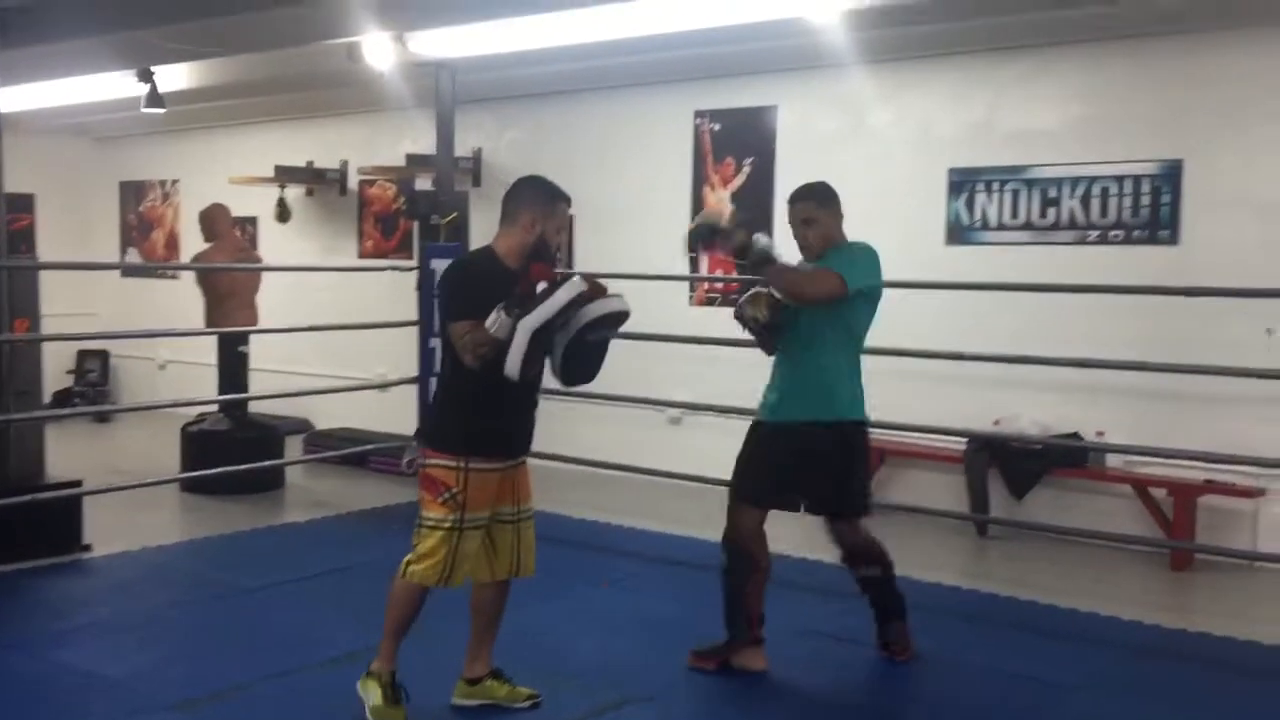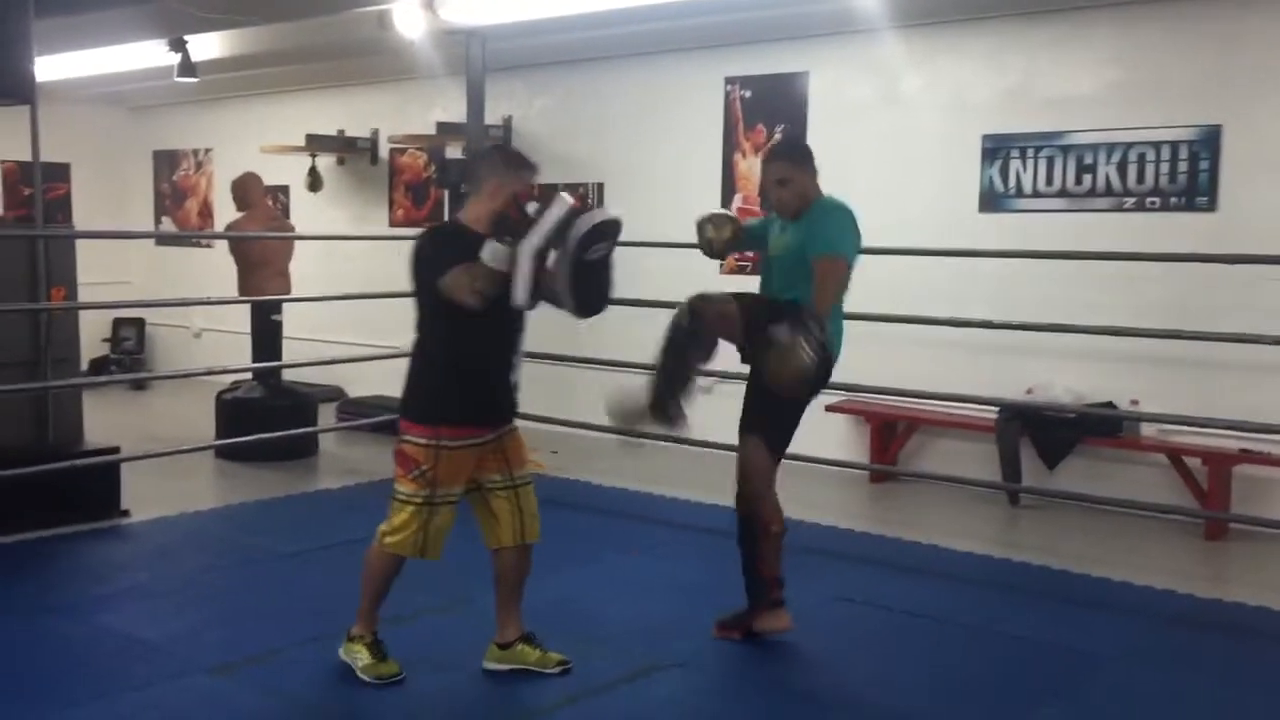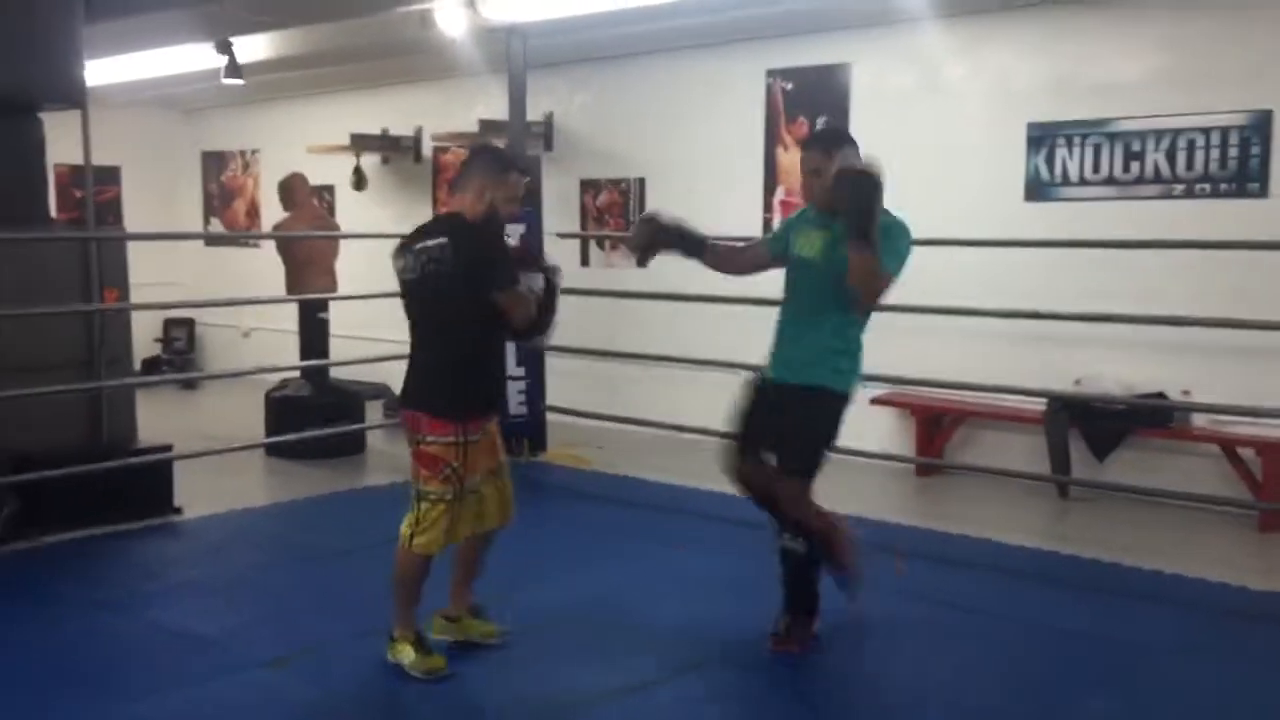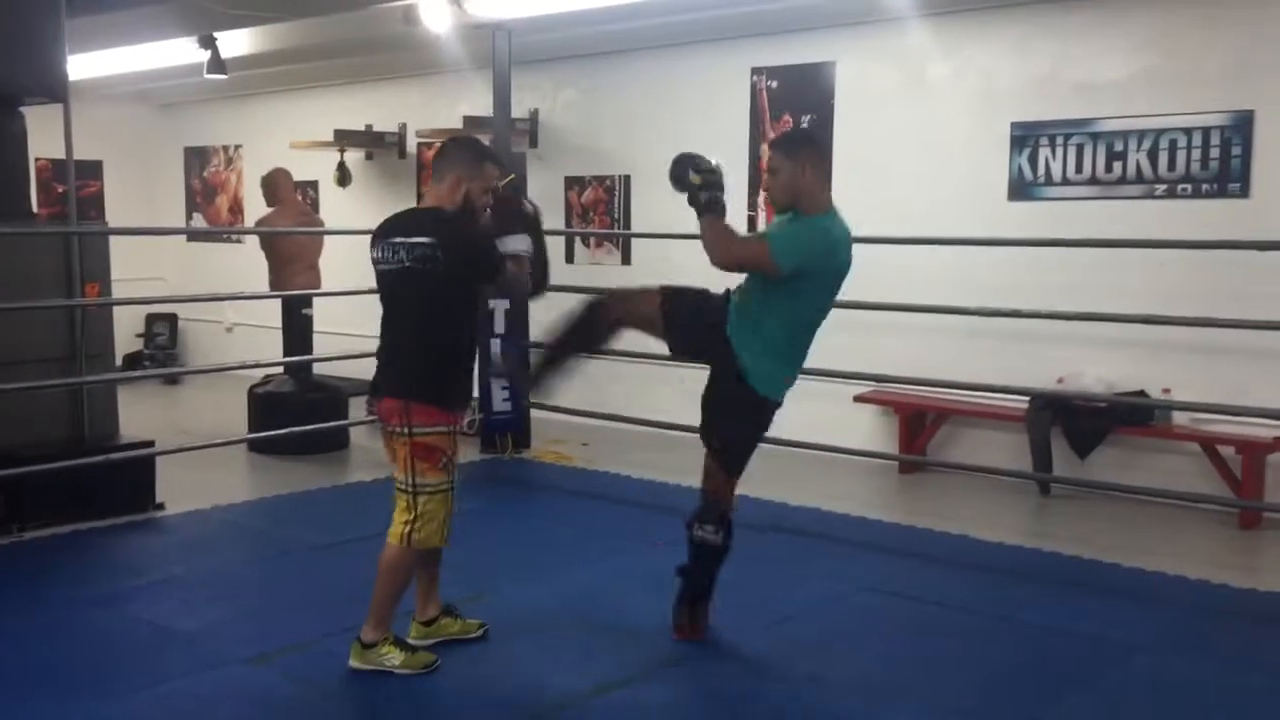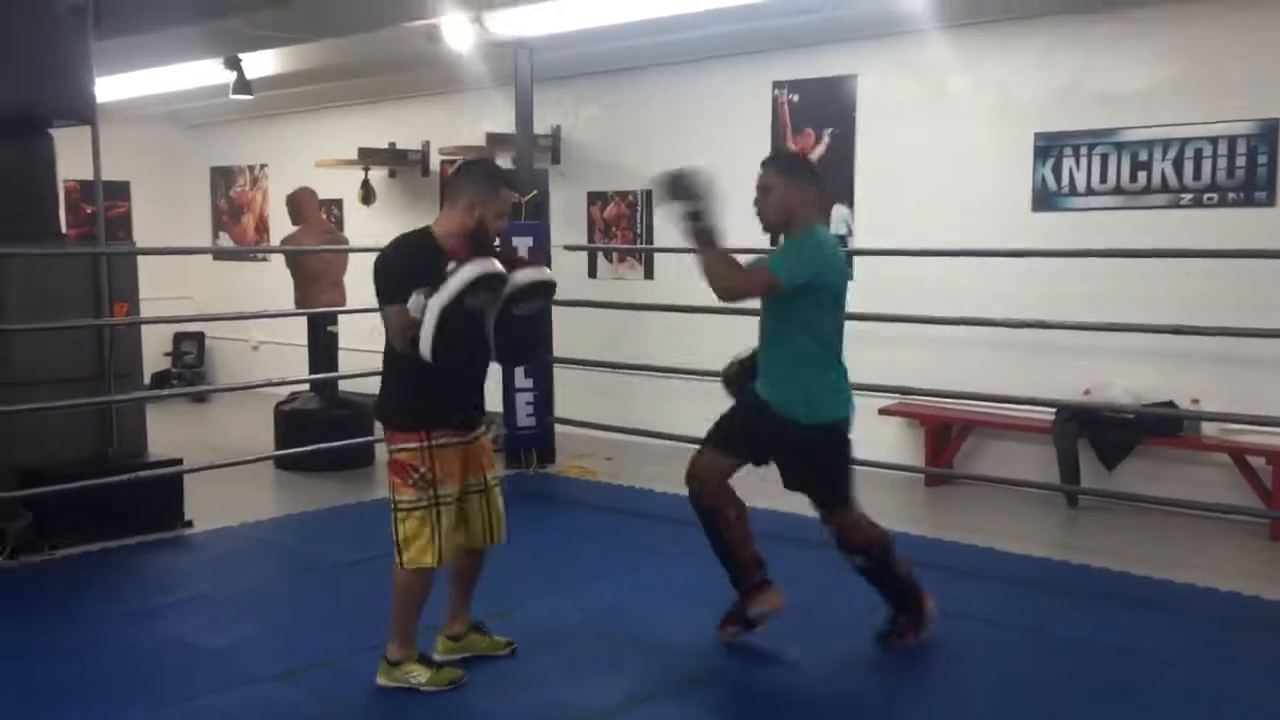
dt=0.4s
person 1, frame 1
left shoulder: (534, 281)
right shoulder: (467, 275)
right elbow: (473, 352)
right wrist: (520, 305)
left hip: (509, 447)
right hip: (458, 447)
left knee: (501, 564)
right knee: (430, 561)
left ankle: (477, 676)
right ankle: (380, 671)
person 1, frame 2
left shoulder: (508, 243)
right shoulder: (440, 243)
right elbow: (472, 293)
right wrist: (505, 241)
left hip: (494, 419)
right hip: (437, 421)
left knee: (515, 528)
right knee: (402, 534)
left ankle: (508, 641)
right ankle: (360, 636)
person 1, frame 3
left shoulder: (414, 245)
right shoulder: (477, 242)
right elbow: (523, 317)
left wrist: (505, 272)
right wrist: (536, 277)
left hip: (467, 402)
right hip: (443, 408)
left knee: (485, 510)
right knee: (429, 524)
left ankle: (458, 612)
right ankle: (403, 635)
person 1, frame 4
left shoulder: (395, 230)
right shoulder: (456, 233)
right elbow: (520, 283)
right wrist: (513, 242)
left hip: (403, 388)
right hip: (424, 397)
left knee: (430, 510)
right knee: (416, 518)
left ankle: (429, 614)
right ankle: (371, 639)
person 1, frame 5
left shoulder: (482, 257)
right shoulder: (404, 257)
right elbow: (403, 338)
right wrist: (446, 288)
left hip: (467, 419)
right hip: (417, 426)
left knee: (477, 531)
right knee: (422, 544)
left ankle: (458, 631)
right ankle: (398, 657)
person 2, frame 1
left shoulder: (859, 258)
right shoulder: (798, 270)
left elbow: (805, 287)
right elbow: (772, 336)
left wrist: (749, 252)
right wrist: (756, 313)
left hip: (831, 416)
right hip: (778, 414)
left knee: (847, 531)
right knee: (743, 521)
left ankle: (892, 619)
right ankle: (744, 642)
person 2, frame 2
left shoulder: (833, 218)
right shoulder: (780, 220)
left elbow: (828, 287)
right elbow: (736, 241)
left wrist: (811, 338)
right hip: (774, 345)
left knee: (703, 309)
right knee: (755, 471)
left ankle: (662, 404)
right ankle: (766, 604)
person 2, frame 3
left shoulder: (890, 233)
right shoulder: (802, 222)
left elbow: (864, 297)
right elbow: (743, 259)
left wrist: (860, 224)
right wrist: (683, 238)
left hip: (822, 381)
right hip: (782, 370)
left knee: (787, 491)
right knee: (747, 471)
left ankle: (799, 615)
right ankle: (833, 543)
person 2, frame 4
left shoulder: (822, 240)
right shoulder: (795, 224)
left elbow: (730, 257)
left wrist: (707, 198)
left hip: (757, 373)
right hip: (727, 324)
left knee: (717, 488)
right knee: (614, 306)
left ankle: (692, 604)
right ankle: (544, 367)
person 2, frame 5
left shoulder: (811, 250)
right shoulder: (801, 248)
left elbow: (732, 287)
left wrist: (701, 226)
right wrist: (760, 358)
left hip: (812, 407)
right hip: (772, 395)
left knee: (839, 517)
right knee: (703, 475)
left ankle: (909, 600)
right ankle: (756, 589)
person 3, frame 1
left shoulder: (205, 260)
right shoulder: (252, 256)
left elbow: (214, 293)
left hip: (227, 330)
right hip: (247, 326)
left knee: (231, 392)
person 3, frame 2
left shoulder: (238, 228)
right shoulder: (284, 225)
left elbow: (244, 262)
right elbow: (283, 261)
left hip: (260, 297)
right hip: (280, 293)
left knee: (264, 358)
person 3, frame 3
left shoulder: (285, 228)
right shoulder: (330, 223)
left elbow: (294, 262)
right elbow: (328, 259)
left hip: (307, 294)
right hip: (325, 291)
left knee: (312, 354)
right ankle: (319, 388)
person 3, frame 4
left shoulder: (268, 224)
right shoulder: (314, 220)
left elbow: (274, 258)
right elbow: (312, 256)
left hip: (290, 290)
right hip: (309, 286)
left knee: (295, 351)
person 3, frame 5
left shoulder: (294, 242)
right shoulder: (338, 237)
left elbow: (301, 276)
left hip: (316, 308)
right hip: (334, 304)
left knee: (321, 368)
right ankle: (328, 400)
